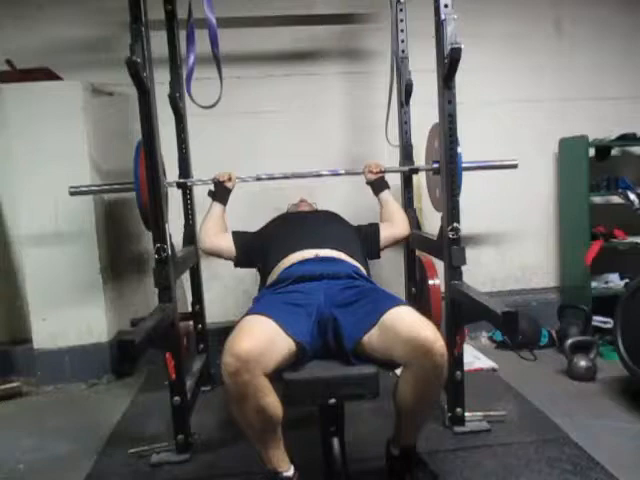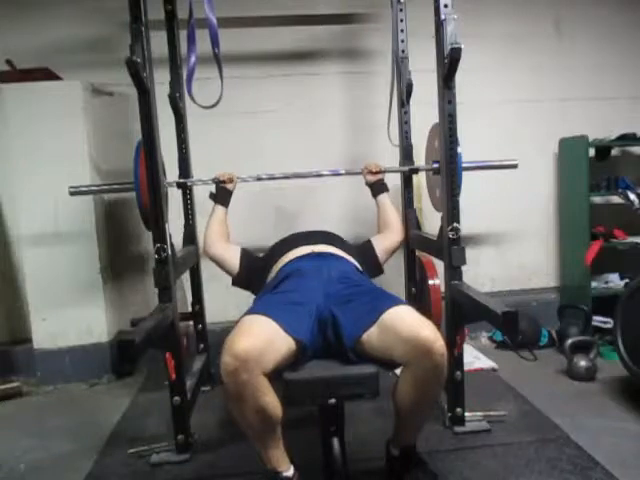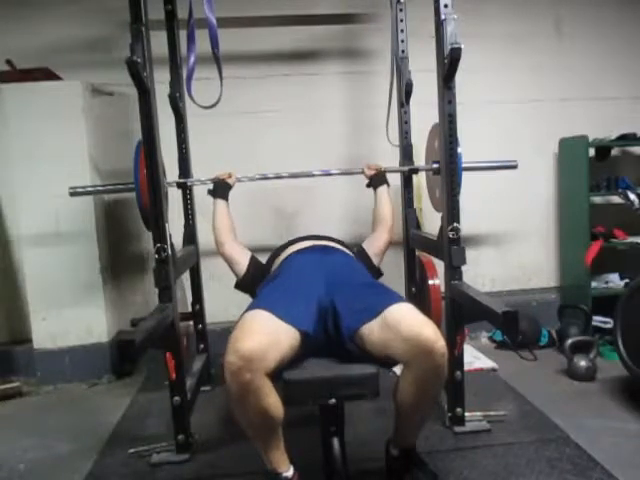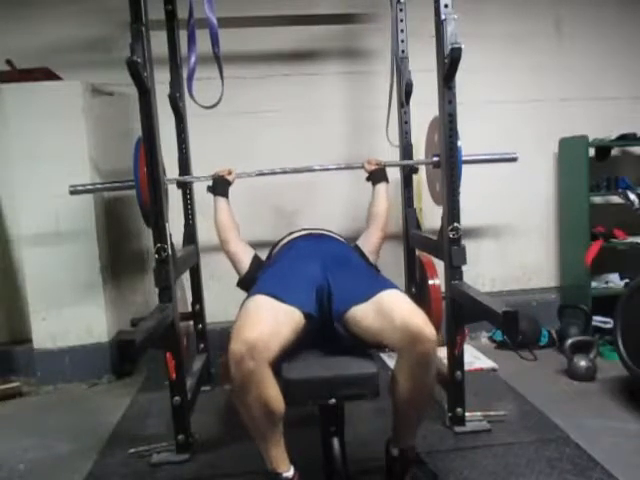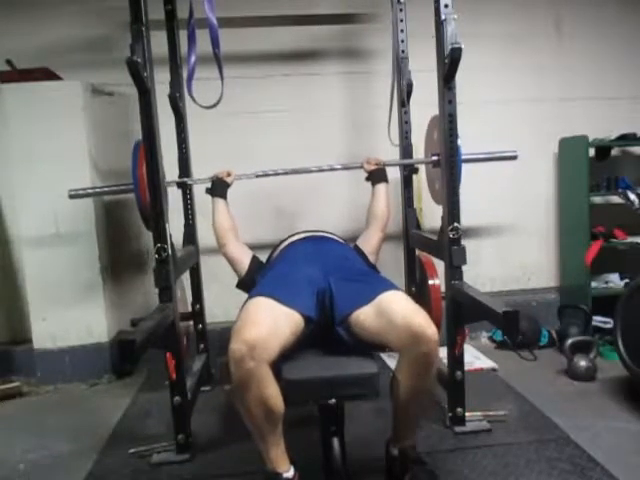
dt=0.5s
person 1, frame 1
left shoulder: (344, 224)
right shoulder: (271, 231)
left elbow: (400, 228)
right elbow: (209, 241)
left wrist: (380, 185)
right wrist: (220, 195)
left hip: (352, 288)
right hip: (290, 291)
left knee: (430, 348)
right knee: (239, 359)
left ankle: (402, 450)
person 1, frame 2
left shoulder: (353, 253)
right shoulder: (266, 264)
left elbow: (393, 235)
right elbow: (215, 247)
left wrist: (379, 188)
right wrist: (222, 198)
left knee: (431, 347)
right knee: (237, 359)
left ankle: (402, 450)
person 1, frame 3
left shoulder: (356, 261)
right shoulder: (267, 273)
left elbow: (382, 232)
right elbow: (227, 244)
left wrist: (380, 183)
right wrist: (221, 194)
left knee: (431, 347)
right knee: (242, 359)
left ankle: (402, 451)
person 1, frame 4
left shoulder: (354, 255)
left elbow: (377, 229)
right elbow: (231, 240)
left wrist: (379, 180)
right wrist: (220, 192)
left knee: (421, 336)
right knee: (245, 350)
left ankle: (402, 450)
person 1, frame 5
left shoulder: (355, 257)
left elbow: (376, 228)
right elbow: (229, 243)
left wrist: (379, 179)
right wrist: (219, 194)
left knee: (423, 336)
right knee: (245, 350)
left ankle: (402, 450)
